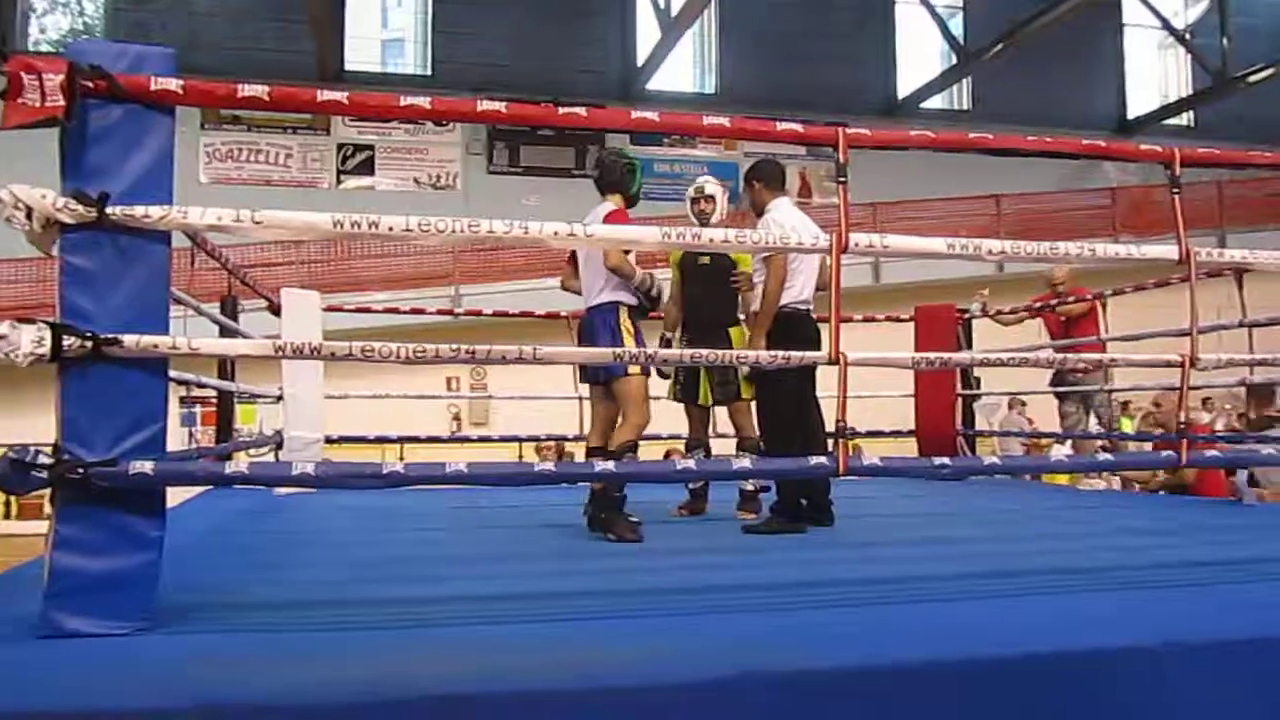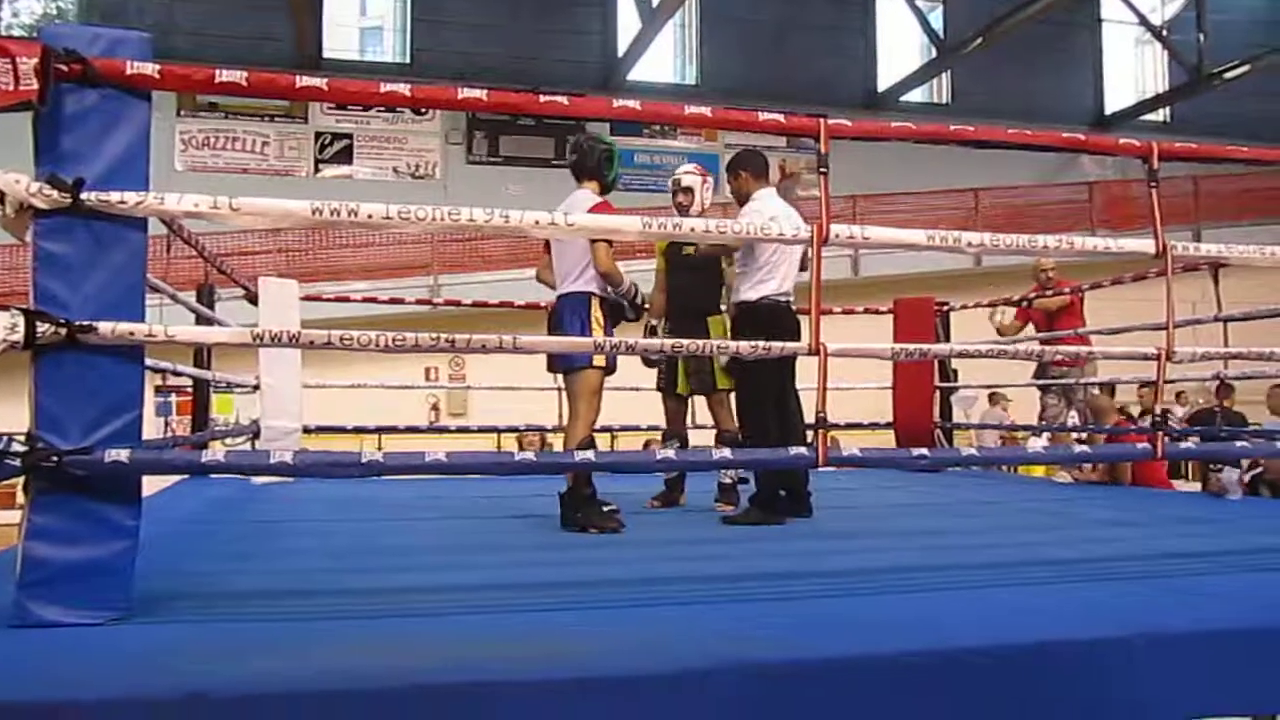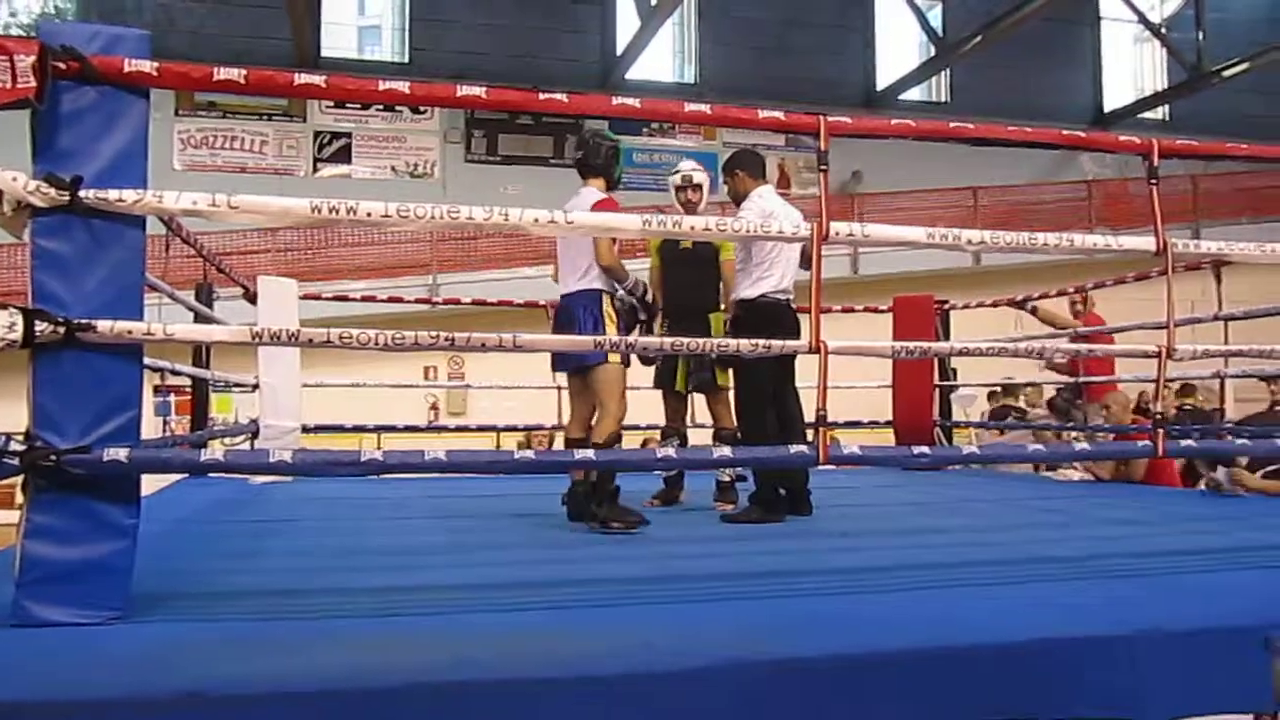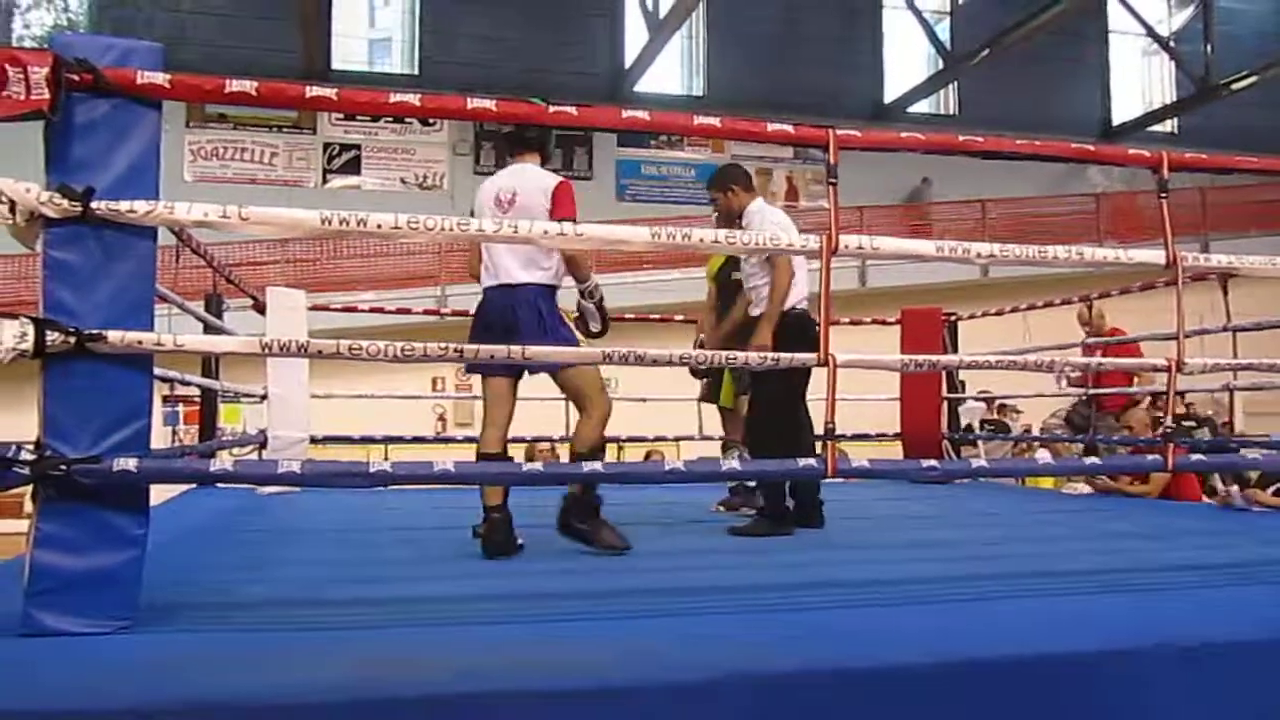
dt=1s
person 1, frame 1
left shoulder: (588, 221)
right shoulder: (615, 214)
left elbow: (568, 279)
right elbow: (614, 260)
right wrist: (644, 281)
left hip: (594, 320)
right hip: (615, 319)
left knee: (603, 422)
right knee: (636, 417)
left ankle: (600, 504)
right ankle: (606, 504)
person 1, frame 2
left shoulder: (561, 210)
right shoulder: (598, 207)
left elbow: (543, 271)
right elbow: (603, 265)
right wrist: (628, 292)
left hip: (563, 309)
right hip: (586, 310)
left knee: (578, 413)
right knee: (586, 413)
left ankle: (579, 498)
right ankle: (578, 503)
person 1, frame 3
left shoulder: (570, 208)
right shoulder: (602, 203)
right elbow: (606, 259)
right wrist: (638, 291)
left hip: (569, 307)
right hip: (592, 308)
left knee: (581, 411)
right knee: (612, 408)
left ankle: (579, 495)
right ankle: (601, 500)
person 1, frame 4
left shoulder: (485, 190)
right shoulder: (554, 186)
left elbow: (475, 263)
right elbow: (572, 251)
right wrist: (591, 294)
left hip: (493, 306)
right hip: (536, 304)
left knee: (496, 423)
right knee: (596, 403)
left ankle: (496, 526)
right ankle: (582, 508)
person 2, frame 1
left shoulder: (773, 219)
right shoulder: (807, 222)
left elbow: (777, 275)
left wrist: (759, 334)
left hip: (782, 326)
right hip: (804, 323)
left knee: (779, 420)
right knee: (805, 416)
left ankle: (789, 511)
right ankle: (817, 505)
person 2, frame 2
left shoulder: (758, 208)
right shoulder: (790, 213)
right elbow: (802, 262)
left wrist: (708, 247)
left hip: (757, 315)
right hip: (783, 313)
left knee: (758, 409)
right knee: (784, 403)
left ankle: (768, 502)
right ankle: (796, 496)
person 2, frame 3
left shoulder: (756, 204)
right shoulder: (790, 211)
right elbow: (807, 258)
left hip: (755, 314)
right hip: (782, 313)
left knee: (756, 408)
right knee: (783, 403)
left ankle: (767, 500)
right ankle: (796, 494)
person 2, frame 4
left shoulder: (766, 220)
right shoulder: (751, 228)
left elbow: (784, 273)
right elbow: (753, 291)
left wrist: (764, 328)
right wrist: (723, 330)
left hip: (783, 330)
right hip: (782, 331)
left knee: (766, 423)
right knee: (791, 418)
left ankle: (776, 514)
right ankle: (807, 507)
person 3, frame 1
right shoulder: (681, 250)
left elbow: (752, 298)
right wrist: (666, 341)
left hip: (727, 338)
right hip: (692, 340)
left knee: (741, 416)
right knee: (697, 422)
left ankle: (750, 494)
right ankle: (697, 495)
person 3, frame 2
right shoulder: (667, 240)
left elbow: (735, 287)
right wrist: (651, 329)
left hip: (708, 329)
right hip: (674, 330)
left knee: (720, 407)
right knee: (674, 411)
left ankle: (728, 487)
right ankle: (673, 486)
person 3, frame 3
right shoulder: (661, 236)
left elbow: (730, 283)
left hip: (709, 327)
right hip: (673, 328)
left knee: (719, 405)
right knee: (673, 409)
left ankle: (726, 485)
right ankle: (672, 484)
person 3, frame 4
right shoulder: (716, 263)
right wrist: (701, 341)
right hip: (723, 345)
left knee: (746, 412)
right knee: (729, 416)
left ankle: (752, 488)
right ankle: (738, 489)
